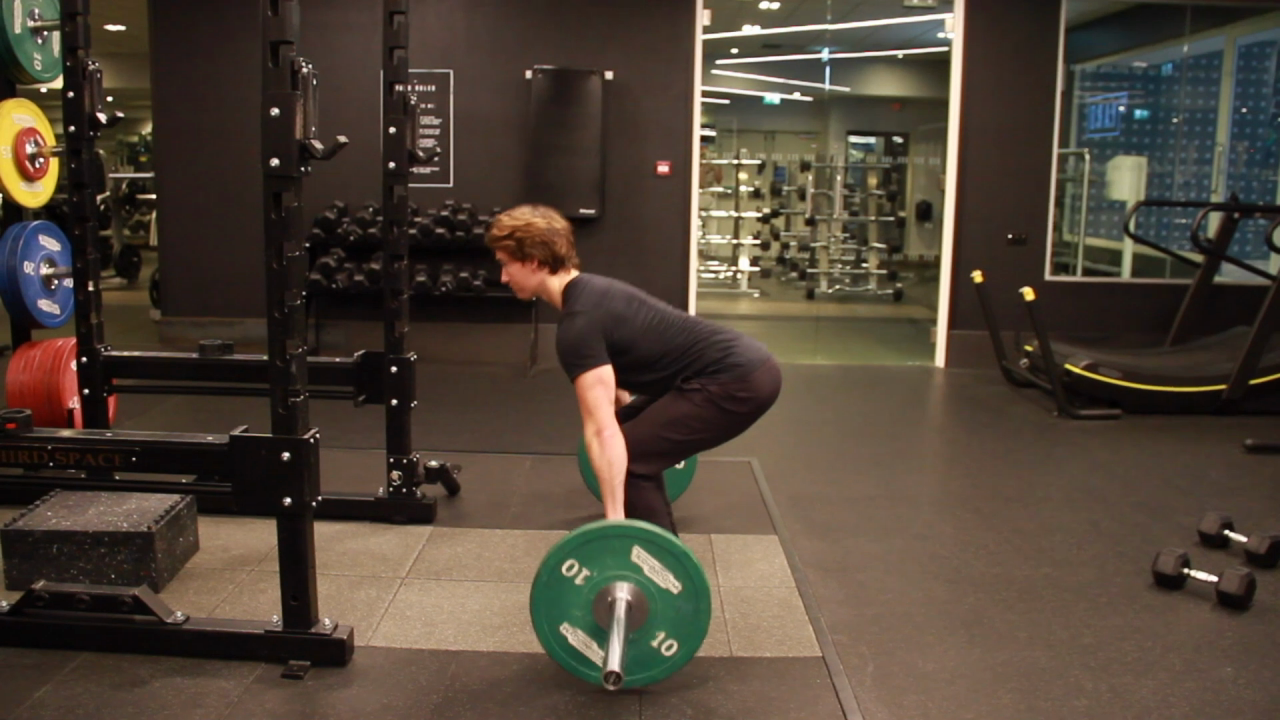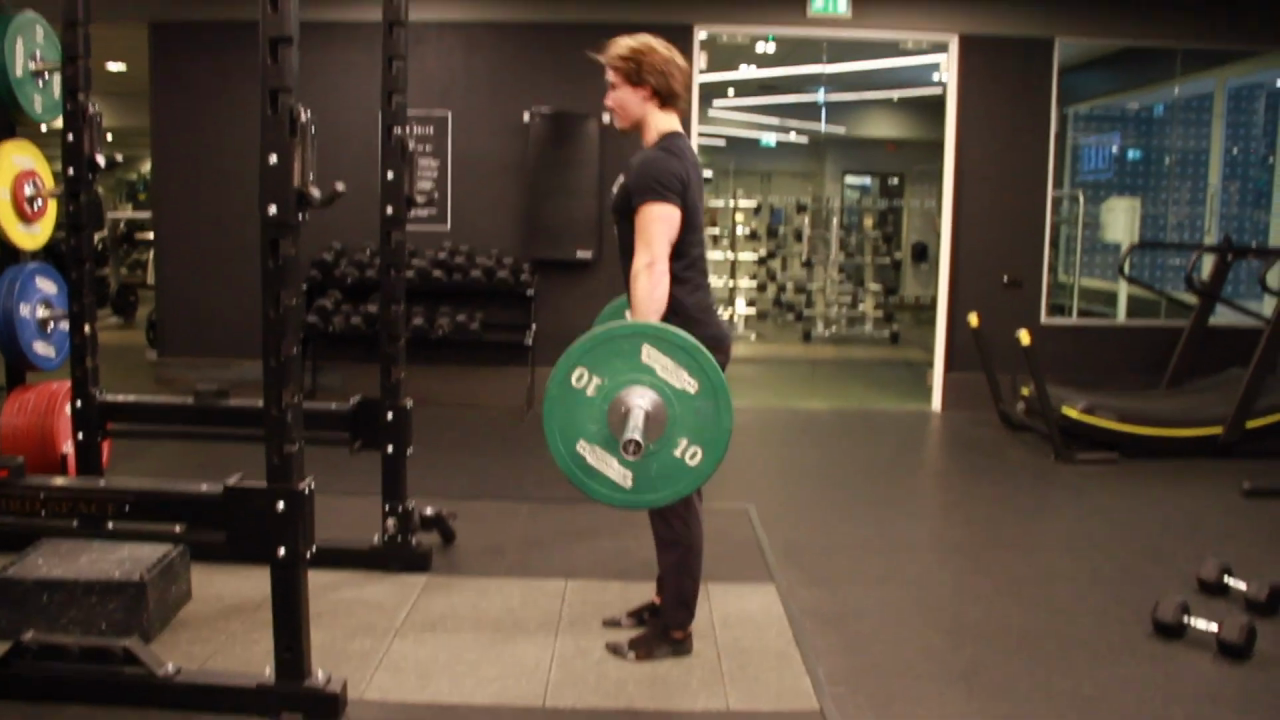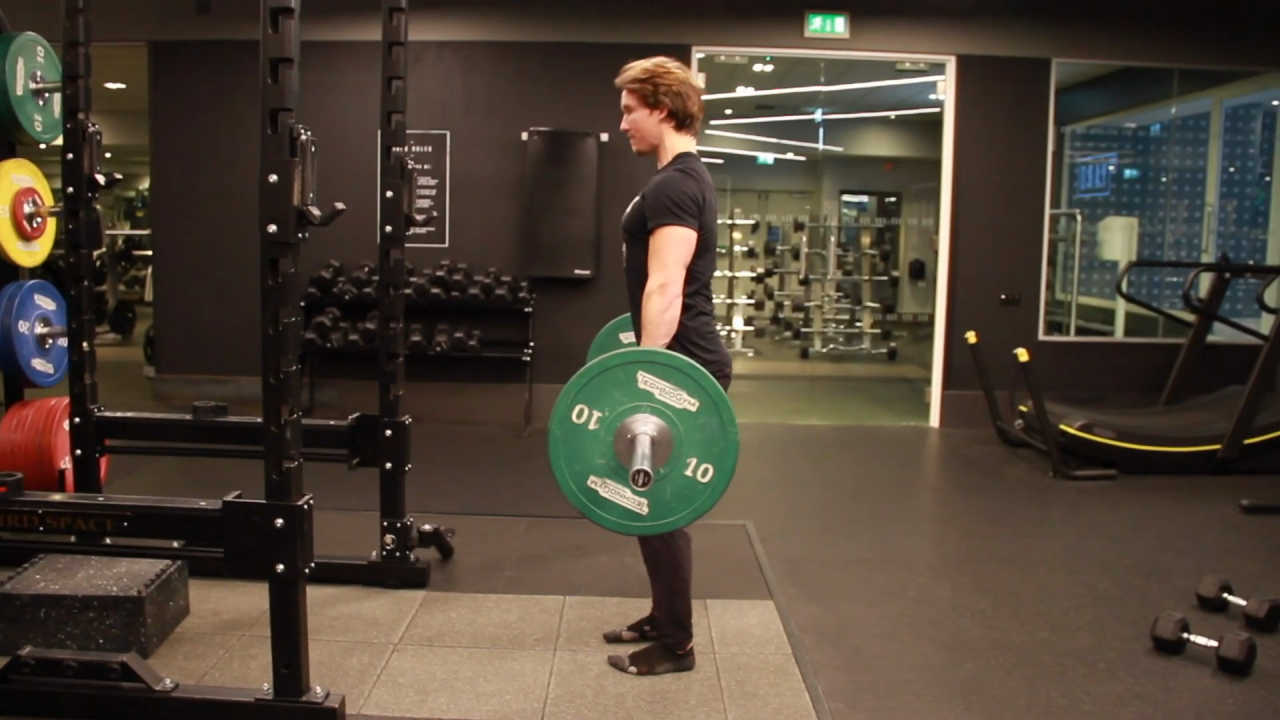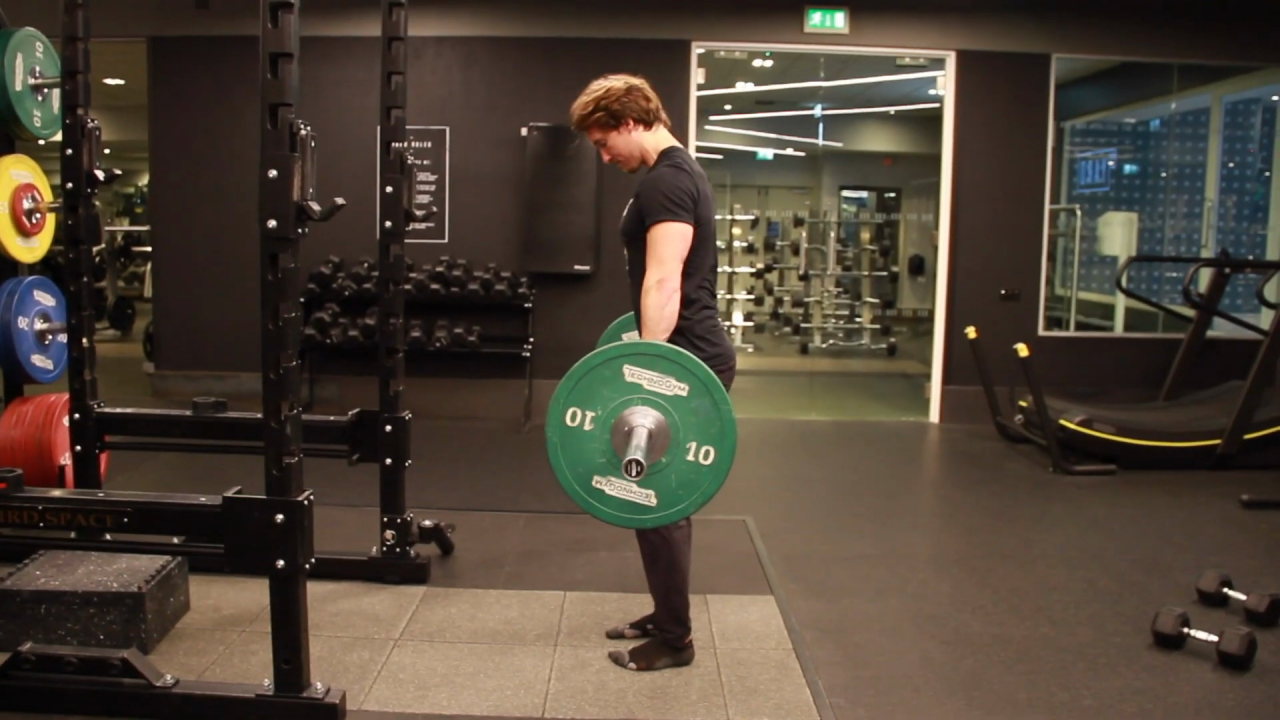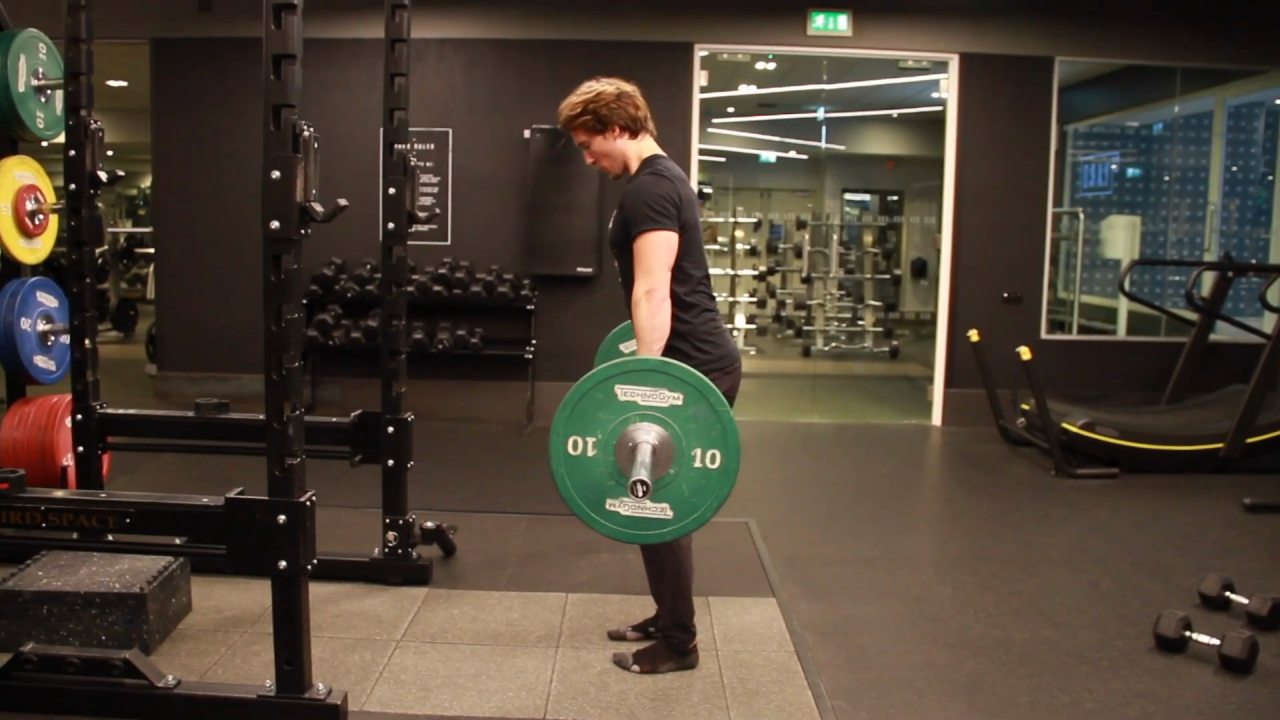
dt=0.7s
person 1, frame 1
left shoulder: (578, 327)
right shoulder: (592, 291)
left elbow: (601, 431)
left wrist: (615, 522)
left hip: (739, 382)
right hip: (744, 366)
left knee: (629, 457)
right knee: (631, 444)
person 1, frame 2
left shoulder: (656, 162)
right shoulder: (669, 156)
left elbow: (651, 265)
right hip: (685, 341)
left ankle: (674, 630)
right ankle: (668, 604)
person 1, frame 3
left shoulder: (674, 185)
right shoulder: (682, 180)
left elbow: (664, 289)
right hip: (683, 363)
left ankle: (675, 643)
right ankle: (666, 618)
person 1, frame 4
left shoulder: (665, 180)
right shoulder: (678, 172)
left elbow: (664, 282)
left hip: (687, 364)
right hip: (693, 357)
left ankle: (673, 639)
right ankle: (666, 616)
person 1, frame 5
left shoulder: (647, 188)
right shoulder: (662, 179)
left elbow: (652, 292)
left hip: (693, 370)
right hip: (699, 363)
left ankle: (676, 642)
right ankle: (669, 619)
